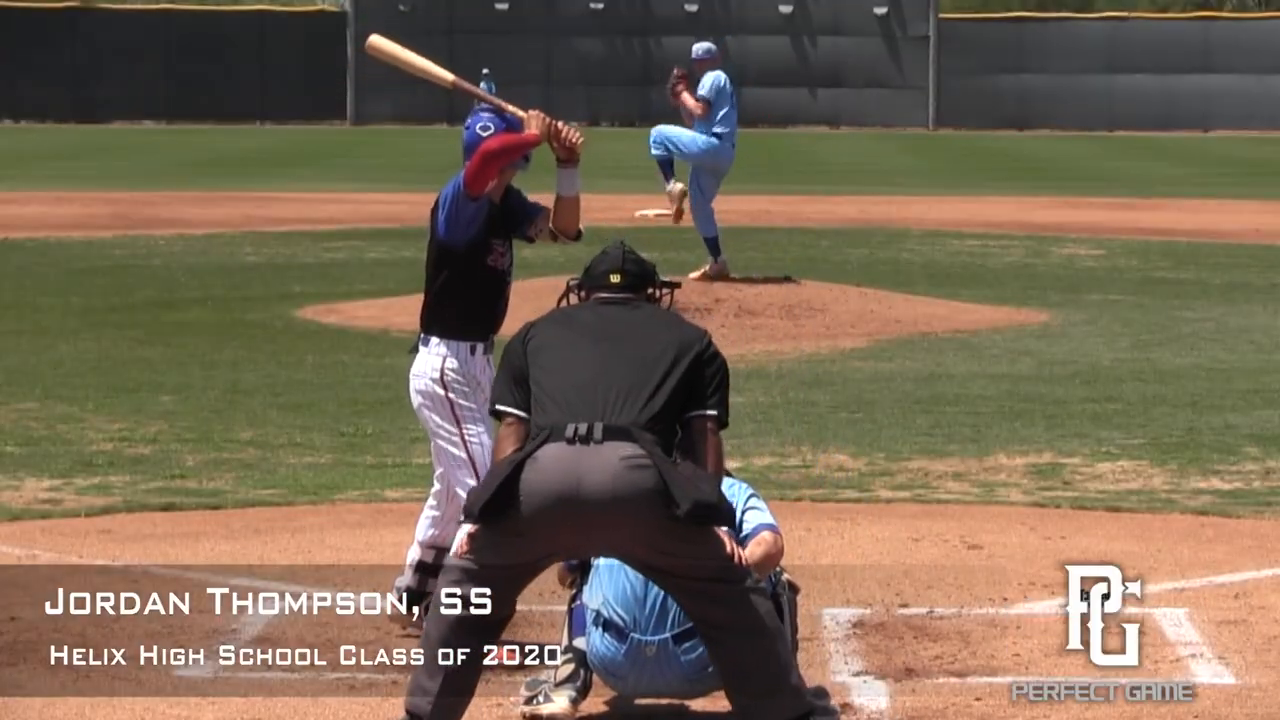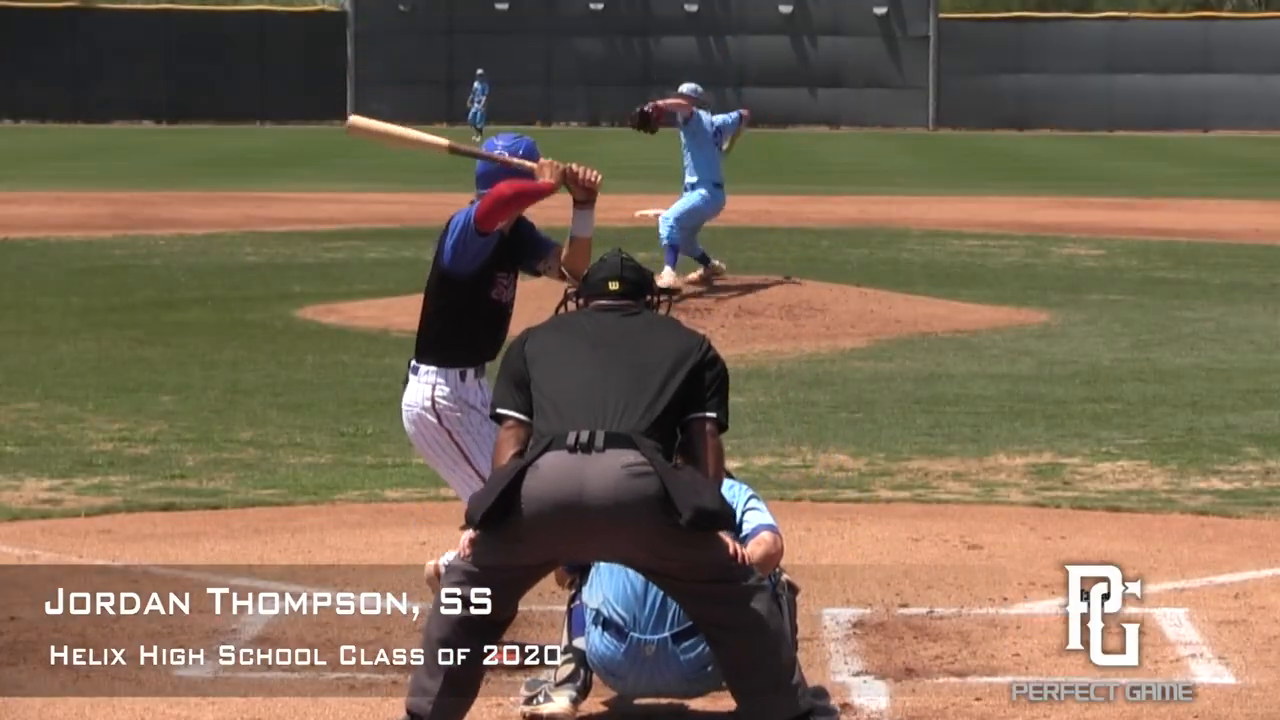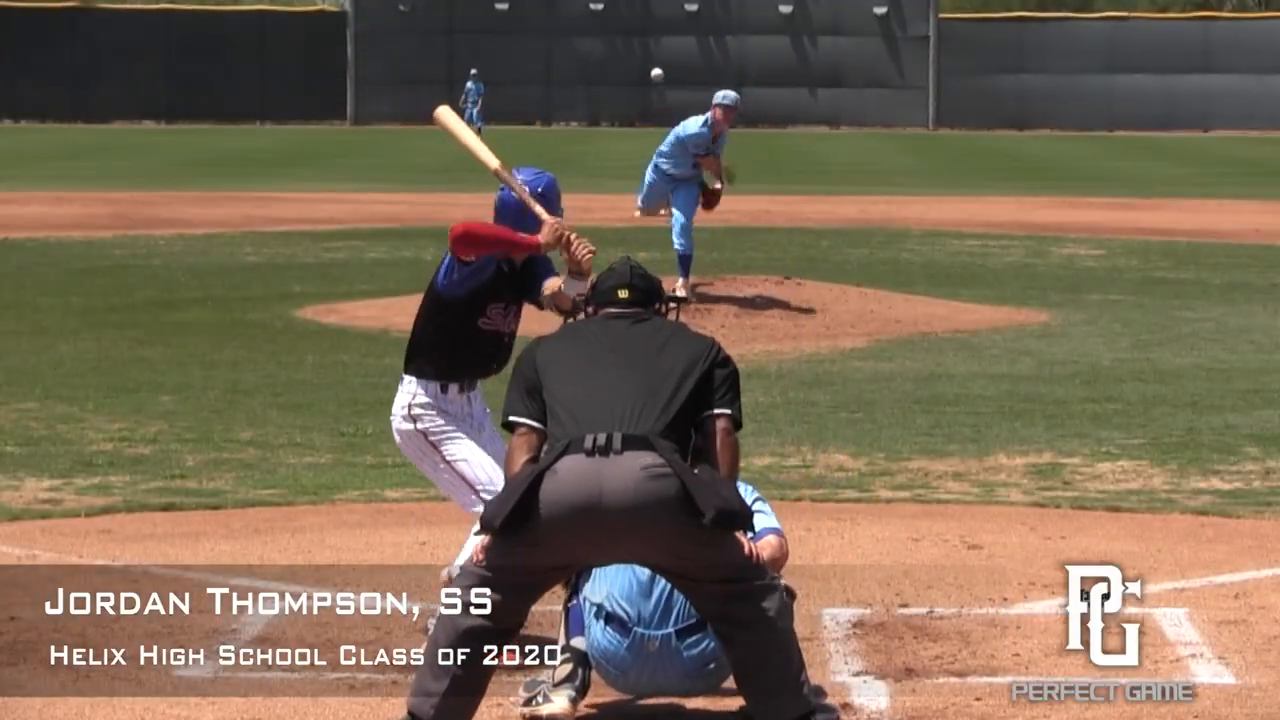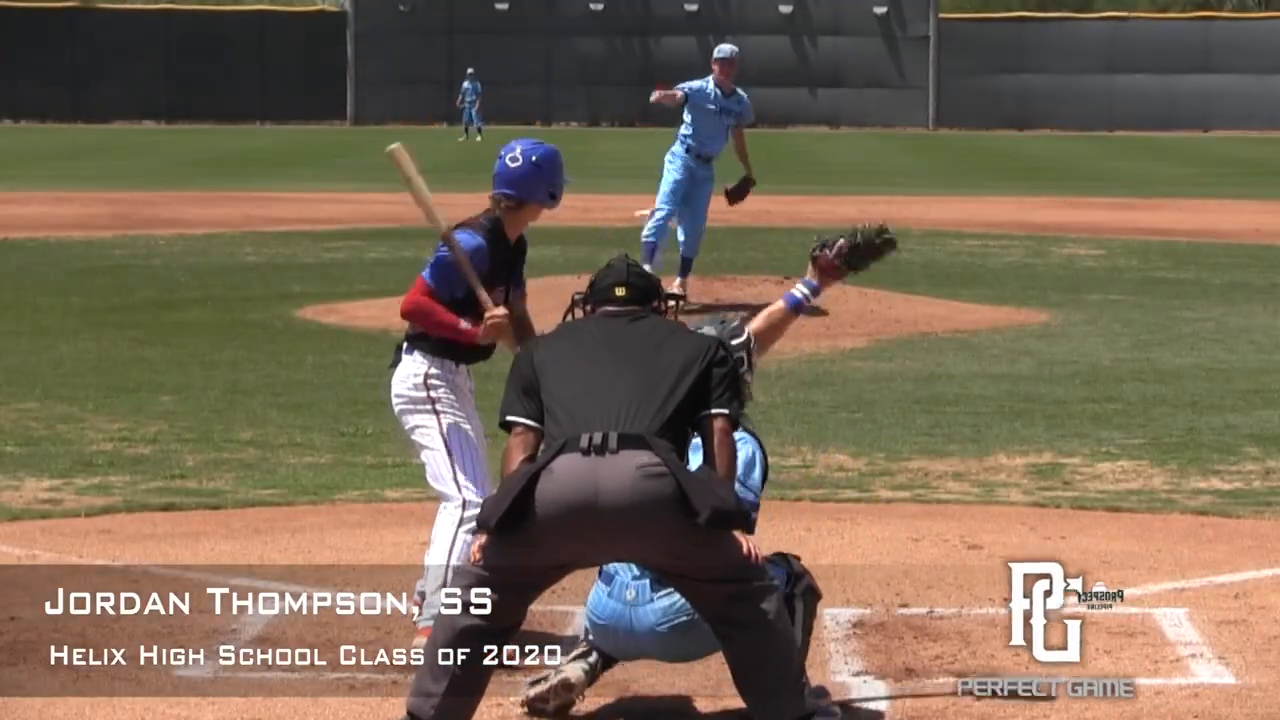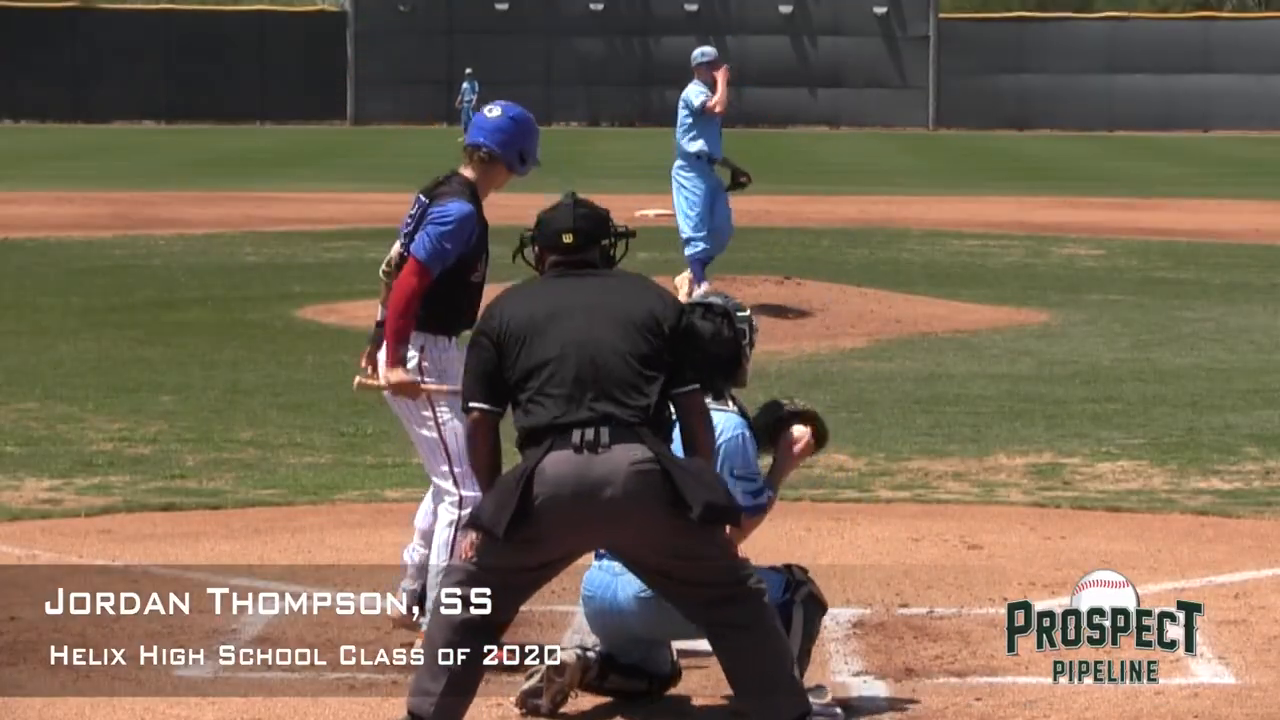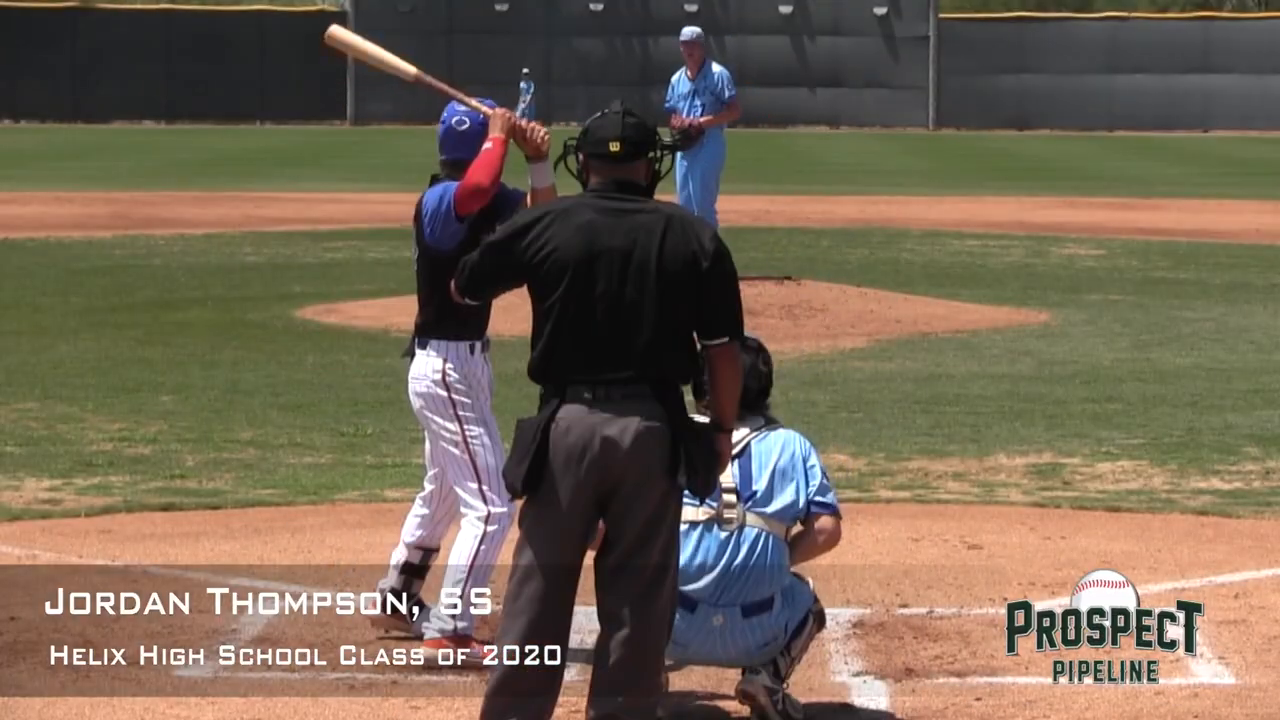
dt=0.4s
person 1, frame 1
left shoulder: (537, 331)
right shoulder: (690, 338)
left elbow: (512, 430)
right elbow: (705, 435)
left wrist: (490, 512)
right wrist: (711, 517)
left hip: (544, 475)
right hip: (639, 477)
left knee: (469, 587)
right knee: (728, 596)
person 1, frame 2
left shoulder: (535, 339)
right shoulder: (690, 344)
left elbow: (512, 434)
right elbow: (705, 438)
left wrist: (491, 517)
right wrist: (711, 520)
left hip: (548, 482)
right hip: (639, 483)
left knee: (470, 590)
right knee: (736, 595)
person 1, frame 3
left shoulder: (545, 348)
right shoulder: (701, 348)
left elbow: (525, 442)
right elbow: (720, 434)
left wrist: (506, 521)
right wrist: (724, 516)
left hip: (564, 485)
right hip: (656, 484)
left knee: (481, 593)
right knee: (747, 594)
person 1, frame 4
left shoulder: (544, 346)
right shoulder: (700, 346)
left elbow: (521, 441)
right elbow: (719, 433)
left wrist: (501, 522)
right wrist: (727, 519)
left hip: (560, 484)
right hip: (652, 483)
left knee: (479, 592)
right knee: (744, 593)
person 1, frame 5
left shoulder: (504, 309)
right shoulder: (654, 299)
left elbow: (479, 422)
right elbow: (692, 409)
left wrist: (493, 505)
right wrist: (705, 499)
left hip: (551, 476)
right hip: (641, 472)
left knee: (470, 591)
right knee: (728, 595)
person 1, frame 6
left shoulder: (540, 225)
right shoulder: (694, 237)
left elbow: (463, 290)
right elbow: (723, 351)
right wrist: (719, 430)
left hip: (564, 426)
right hip: (651, 429)
left knee: (541, 584)
right knee: (642, 592)
person 2, frame 1
left shoulder: (505, 201)
right shoulder: (458, 198)
left elbow: (564, 229)
right elbow: (487, 157)
left wrist: (567, 165)
right wrist: (533, 135)
left hip: (471, 363)
right hip: (447, 367)
left knee: (454, 488)
left ankle: (414, 595)
person 2, frame 2
left shoulder: (514, 231)
right shoulder: (467, 226)
left elbow: (571, 268)
right elbow: (499, 197)
left wrist: (584, 205)
right wrist: (548, 185)
left hip: (471, 386)
right hip: (438, 394)
person 2, frame 3
left shoulder: (529, 264)
right shoulder: (474, 257)
left elbow: (560, 300)
right elbow: (461, 232)
left wrist: (577, 275)
right wrist: (538, 244)
left hip: (466, 401)
right hip: (425, 406)
person 2, frame 4
left shoulder: (514, 239)
right shoulder: (471, 242)
left elbow: (516, 308)
right elbow: (411, 305)
left wrist: (527, 341)
right wrist: (473, 331)
left hip: (454, 377)
right hip: (426, 379)
left knee: (473, 494)
right knee: (467, 499)
left ankle: (432, 592)
right ankle: (434, 626)
person 2, frame 5
left shoulder: (441, 193)
right shoulder: (459, 211)
left elbow: (392, 268)
right elbow: (407, 283)
left wrist: (381, 345)
right wrist: (392, 359)
left hip: (428, 355)
right hip: (424, 361)
left knee: (450, 484)
right knee: (462, 493)
left ankle: (416, 596)
person 2, frame 6
left shoulder: (467, 198)
right shoulder: (441, 200)
right elbow: (477, 188)
left wrist: (537, 158)
right wrist: (499, 136)
left hip: (457, 363)
right hip: (448, 369)
left knee: (443, 493)
right knee: (491, 505)
left ankle: (394, 601)
right ankle: (448, 631)
person 3, frame 1
right shoulder: (732, 490)
left elbow: (565, 572)
right elbow: (769, 546)
left hip: (611, 664)
right hip: (698, 665)
left knee: (582, 581)
right knee: (773, 580)
left ankle: (565, 691)
person 3, frame 2
right shoulder: (732, 490)
left elbow: (562, 573)
right elbow: (769, 548)
left hip: (611, 665)
right hip: (697, 666)
left knee: (580, 580)
right knee: (771, 580)
left ankle: (565, 691)
person 3, frame 3
right shoulder: (737, 491)
right elbow: (774, 553)
left hip: (613, 661)
right hip: (699, 664)
left knee: (582, 576)
left ankle: (564, 689)
person 3, frame 4
right shoulder: (739, 443)
left elbow: (739, 346)
left wrist: (809, 288)
left hip: (608, 616)
right hip: (675, 620)
right knee: (792, 578)
left ankle: (578, 667)
person 3, frame 5
right shoulder: (727, 426)
right elbow: (736, 530)
right wrist: (785, 464)
left hip: (598, 589)
right hip: (659, 588)
left knee: (651, 673)
right knee: (796, 591)
left ankle: (579, 667)
person 3, frame 6
right shoulder: (792, 445)
right elbow: (826, 530)
right wrist: (779, 558)
left hip: (672, 623)
right hip: (751, 633)
right knee: (801, 600)
right ankle: (765, 680)
person 4, frame 1
left shoulder: (713, 78)
right shoulder: (719, 81)
left elbow: (700, 111)
right elbow: (695, 118)
left wrist: (682, 93)
right wrist: (681, 94)
left hip: (709, 146)
right hip: (724, 154)
left knee: (658, 135)
right knee: (700, 207)
left ankle: (672, 185)
right ankle: (717, 264)
person 4, frame 2
left shoulder: (694, 117)
right shoulder: (716, 121)
left elbow: (684, 105)
right elbow: (744, 114)
left wrist: (662, 104)
right wrist: (729, 143)
left hip: (705, 193)
right hip: (712, 193)
left knee: (669, 221)
right knee: (682, 235)
left ankle: (669, 275)
right ankle: (710, 267)
person 4, frame 3
left shoulder: (721, 133)
right shoulder: (694, 130)
right elbow: (709, 162)
left wrist: (718, 182)
right wrist: (721, 176)
left hip: (687, 180)
right hip: (661, 173)
left knee: (681, 224)
right knee: (648, 206)
left ankle: (683, 283)
person 4, frame 4
left shoulder: (740, 100)
right shoulder: (697, 89)
left elbow: (737, 136)
right elbow: (676, 97)
left wrist: (748, 170)
right wrist: (663, 96)
left hip: (705, 165)
right hip: (681, 158)
left knee: (693, 229)
right knee: (663, 213)
left ankle: (680, 283)
person 4, frame 5
left shoulder: (709, 96)
right shoulder: (694, 92)
right elbow: (718, 109)
left wrist: (732, 166)
right wrist: (721, 80)
left hip: (708, 171)
right hip: (690, 171)
left knee: (721, 232)
right knee: (697, 234)
left ankle: (691, 278)
right ankle: (698, 290)
person 4, frame 6
left shoulder: (718, 74)
right shoulder: (677, 80)
left elbow: (734, 111)
right elbow: (672, 115)
left wrist: (701, 122)
right wrist: (679, 122)
left hip: (710, 144)
right hip: (685, 146)
left knee: (703, 203)
right knee: (686, 205)
